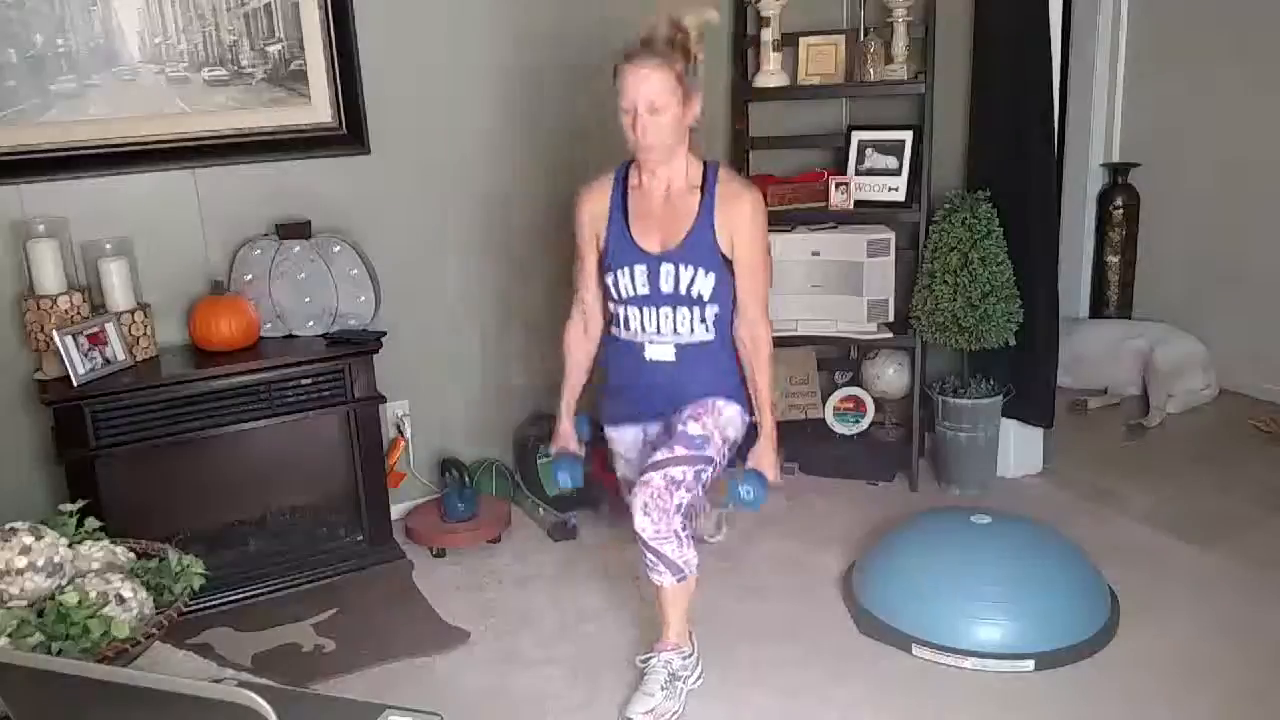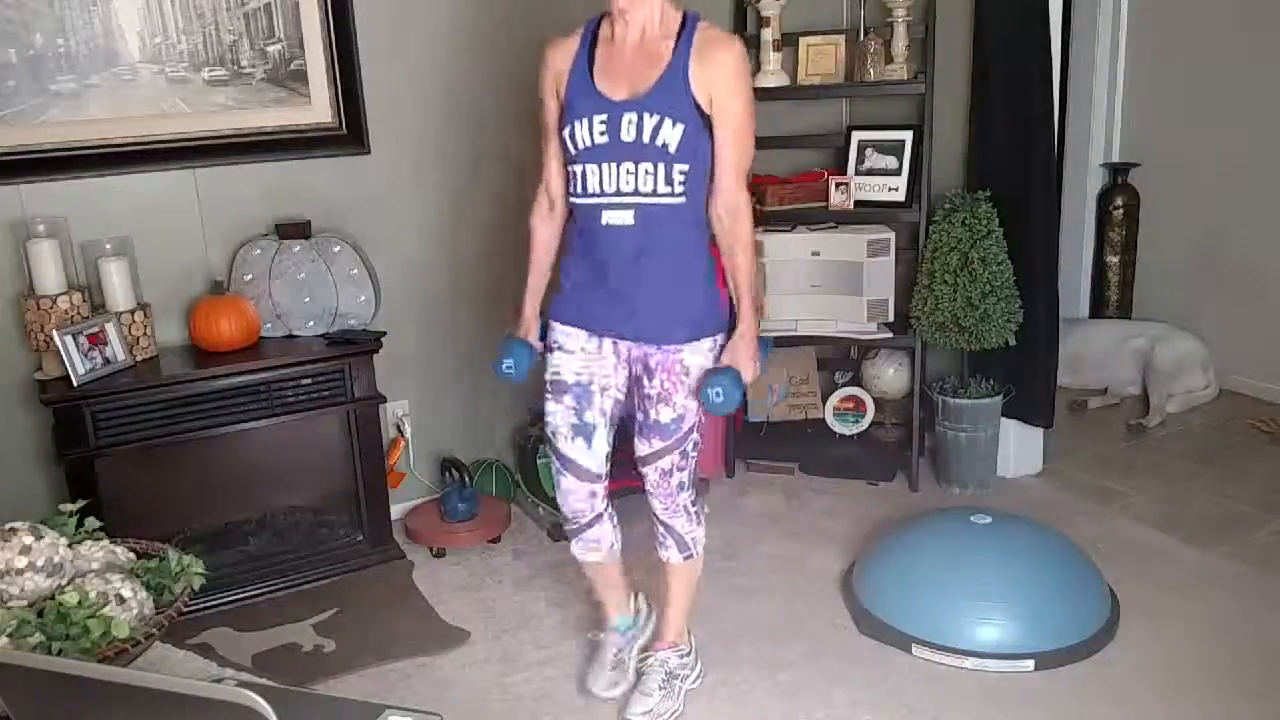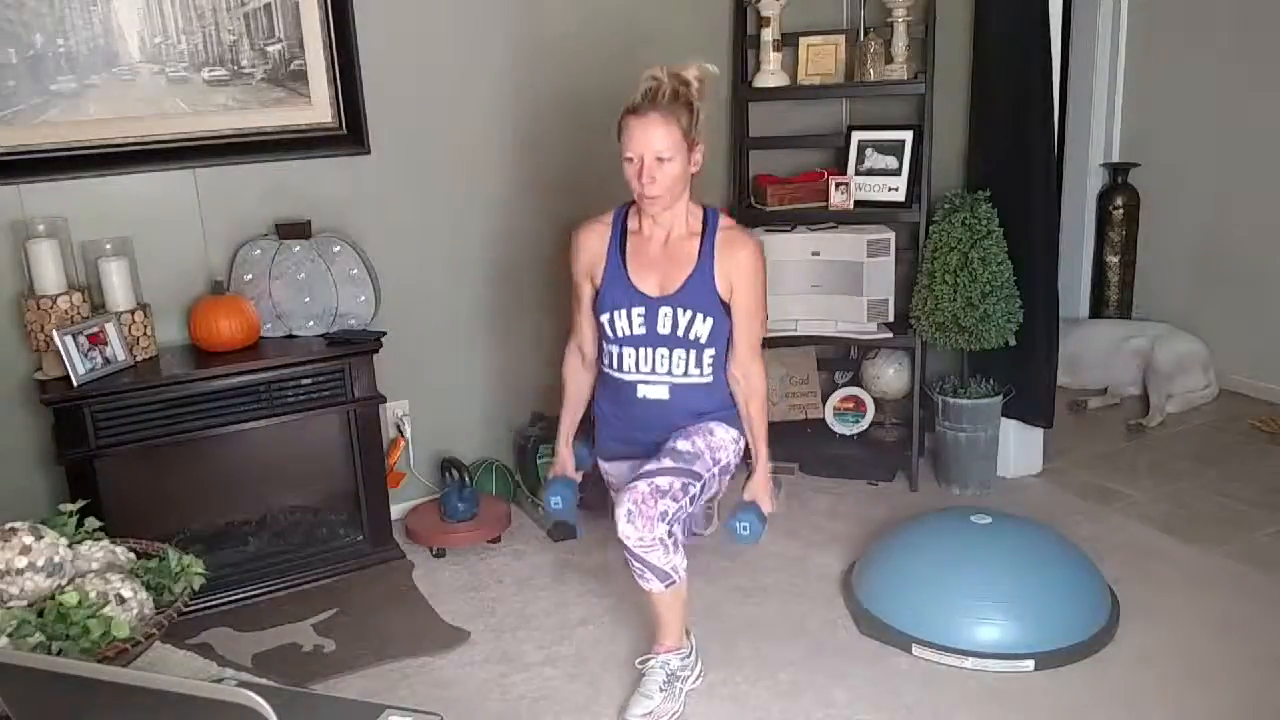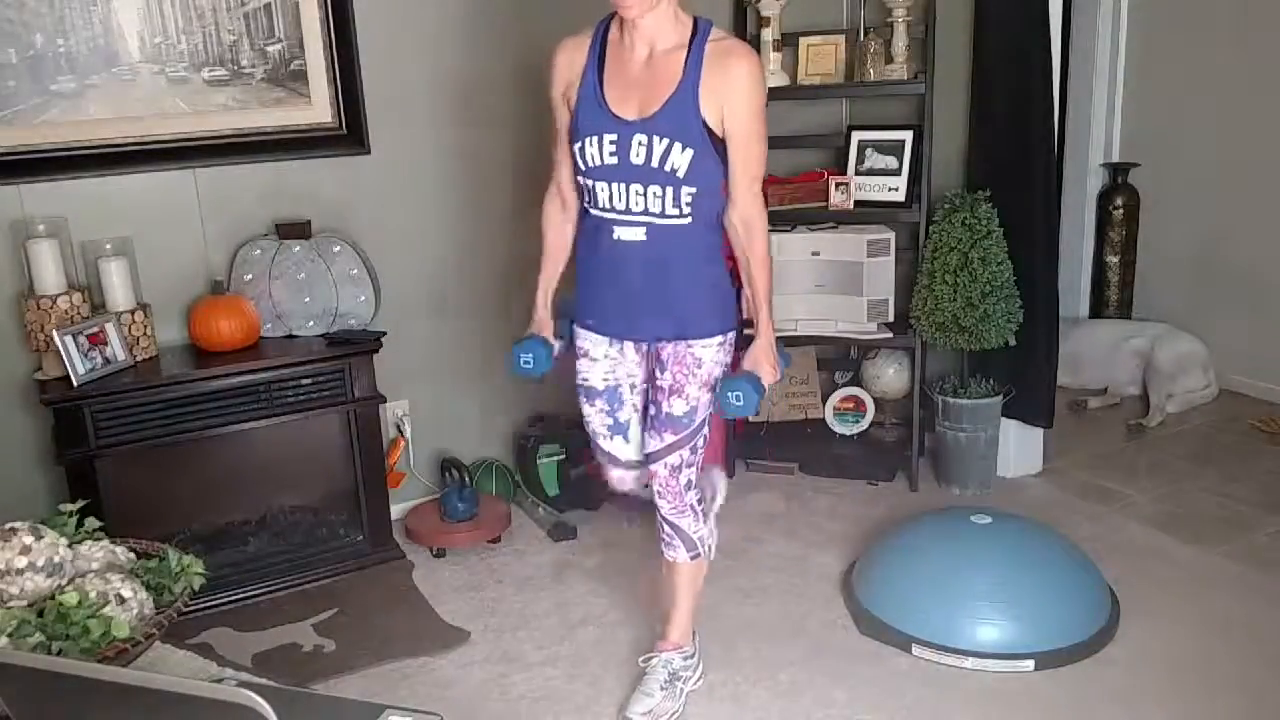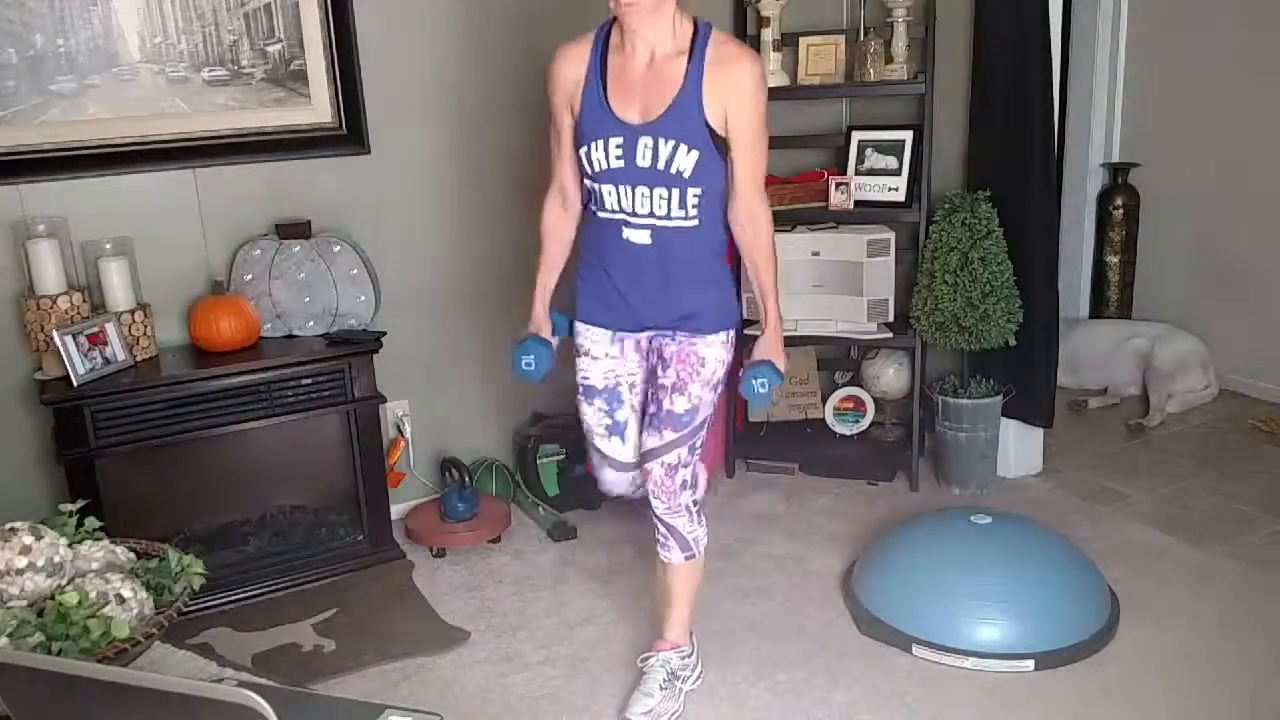
dt=0.4s
person 1, frame 1
left shoulder: (733, 204)
right shoulder: (600, 203)
left elbow: (752, 327)
right elbow: (586, 316)
left wrist: (767, 433)
right wrist: (565, 416)
left hip: (710, 395)
right hip: (629, 407)
left knee: (655, 502)
right knee: (654, 494)
left ankle: (676, 652)
right ankle: (692, 479)
person 1, frame 2
right shoulder: (564, 57)
left elbow: (729, 203)
right elbow: (553, 198)
left wrist: (747, 329)
right wrist: (527, 310)
left hip: (678, 321)
right hip: (582, 318)
left knee: (667, 483)
right knee: (575, 487)
left ankle: (673, 650)
right ankle: (621, 618)
person 1, frame 3
left shoulder: (732, 249)
right shoulder: (594, 241)
left elbow: (745, 365)
right elbow: (583, 351)
left wrist: (761, 465)
right wrist: (564, 442)
left hip: (705, 425)
right hip: (621, 435)
left knee: (641, 517)
right knee: (646, 514)
left ankle: (673, 655)
right ankle: (689, 503)
person 1, frame 4
left shoulder: (727, 65)
right shoulder: (574, 59)
left elbow: (745, 211)
right elbow: (565, 195)
left wrist: (764, 331)
right wrist: (542, 300)
left hip: (693, 320)
right hip: (602, 317)
left knee: (672, 482)
right knee: (622, 473)
left ankle: (677, 650)
right ankle: (699, 480)
person 1, frame 5
left shoulder: (729, 65)
right shoulder: (574, 64)
left elbow: (749, 206)
right elbow: (561, 193)
left wrist: (771, 325)
right wrist: (541, 303)
left hip: (696, 326)
right hip: (603, 316)
left knee: (667, 483)
right knee: (613, 472)
left ankle: (675, 649)
right ankle: (683, 475)
